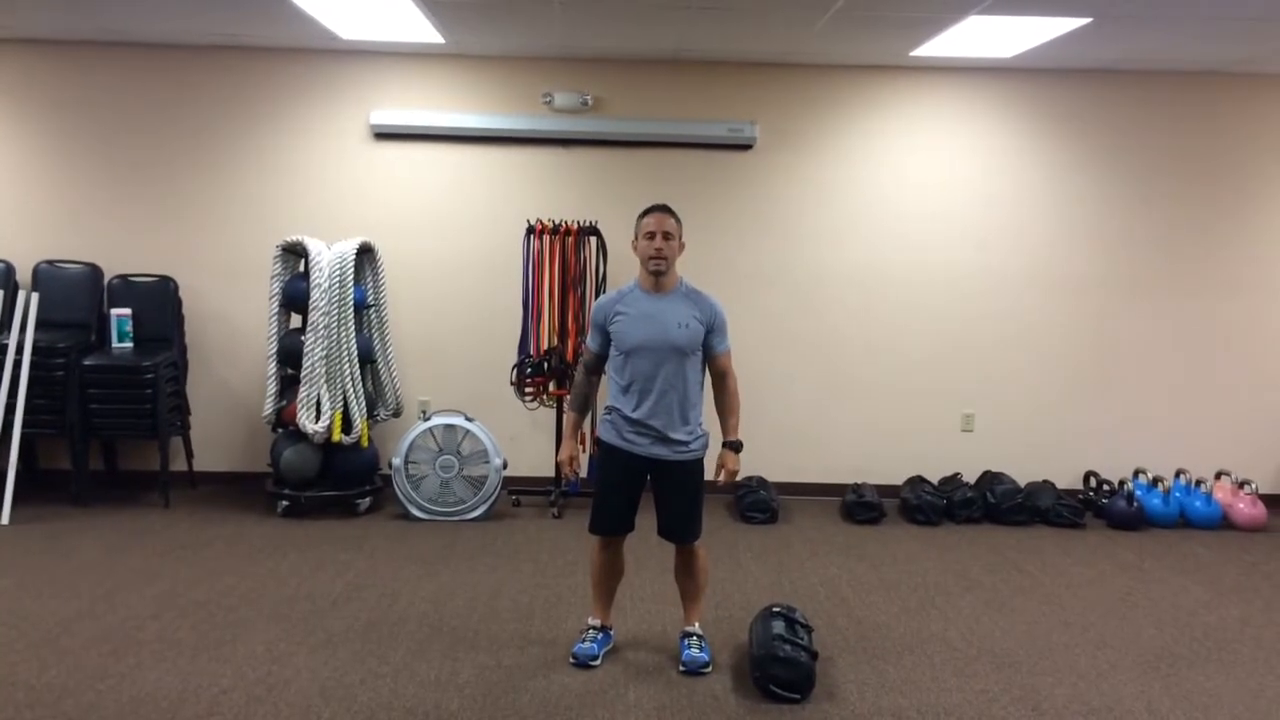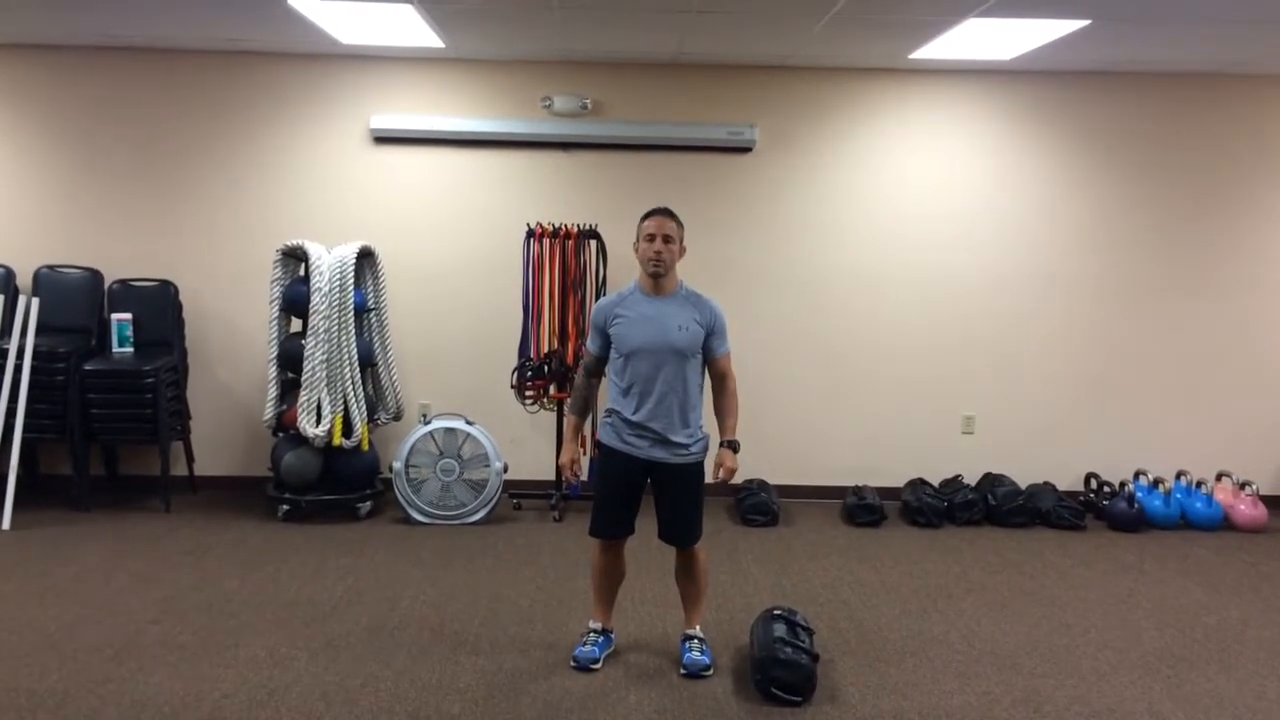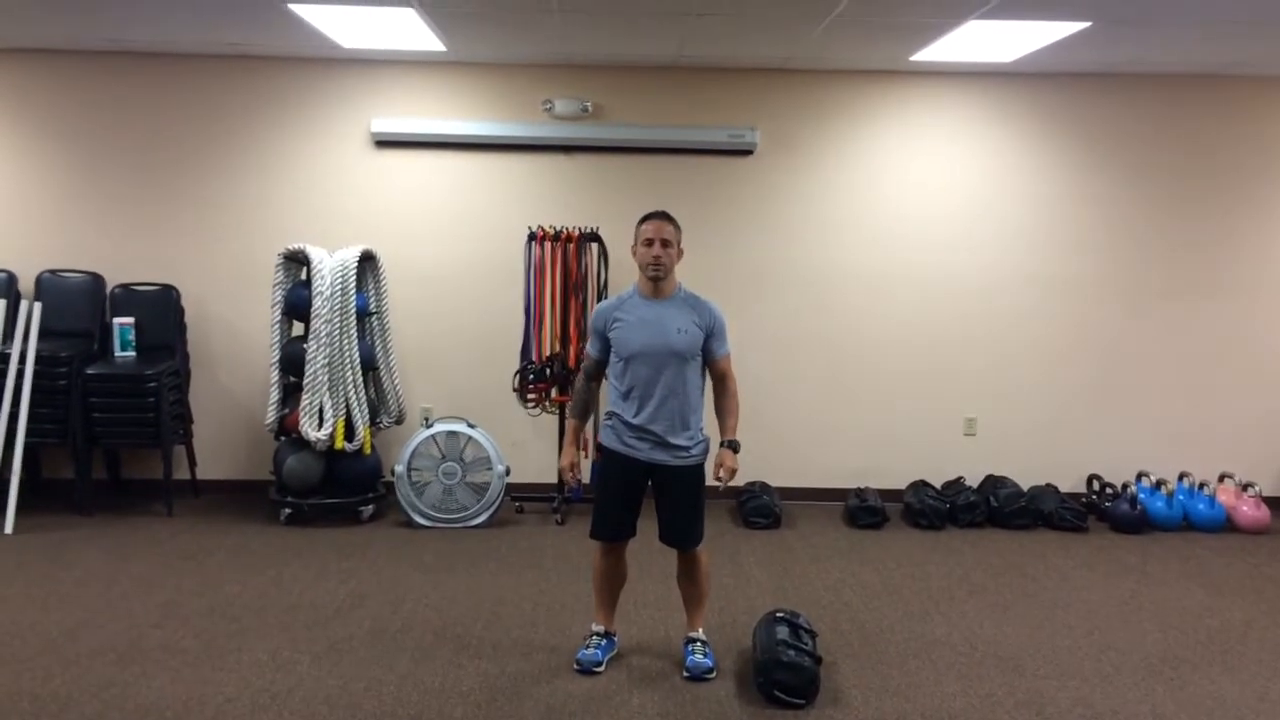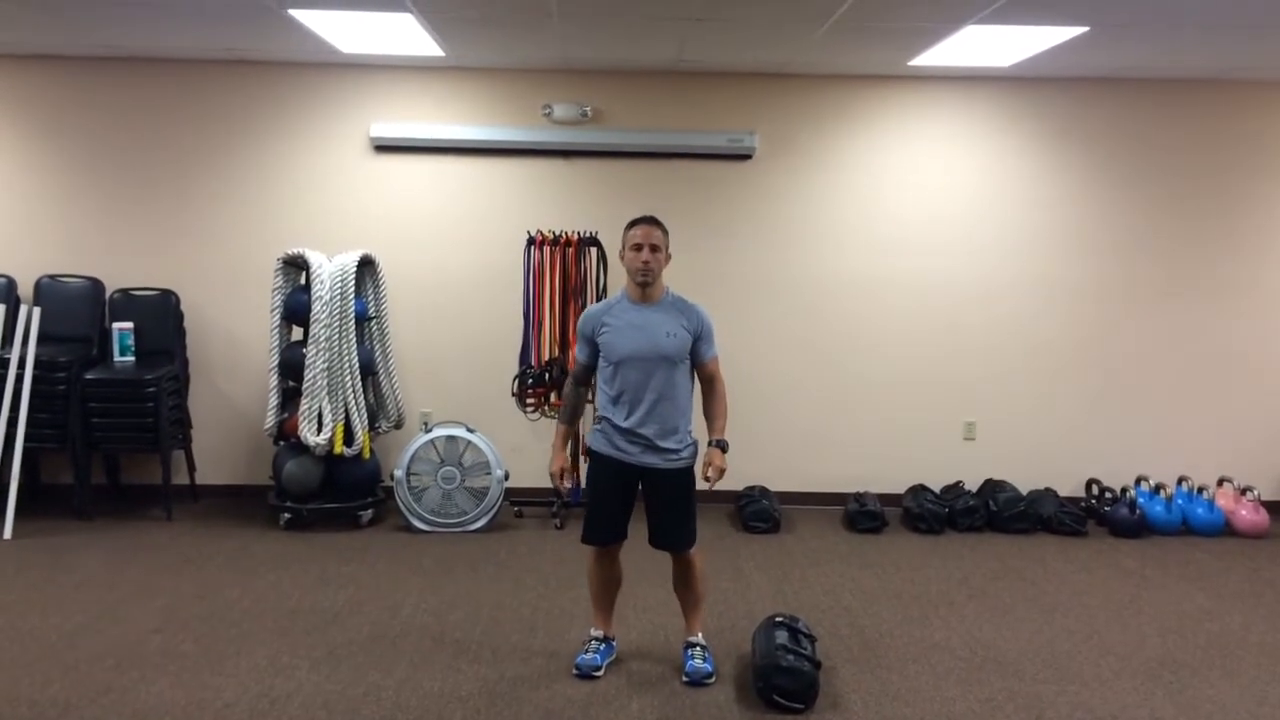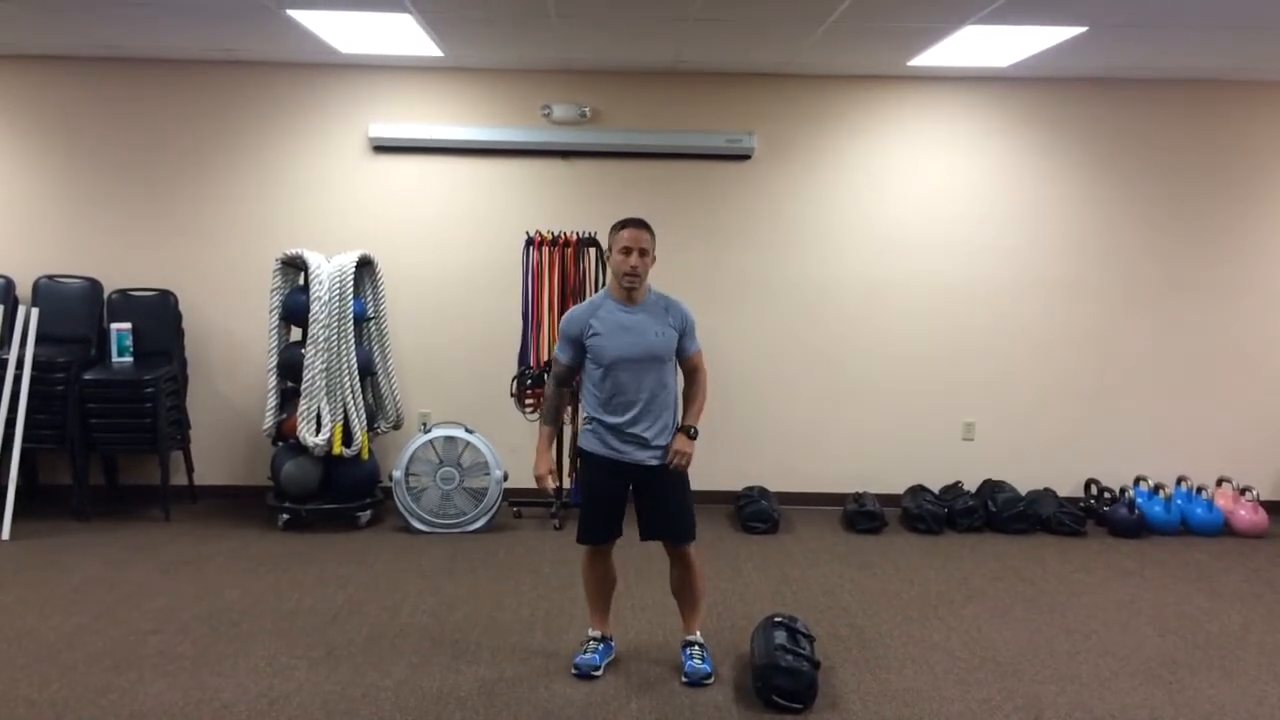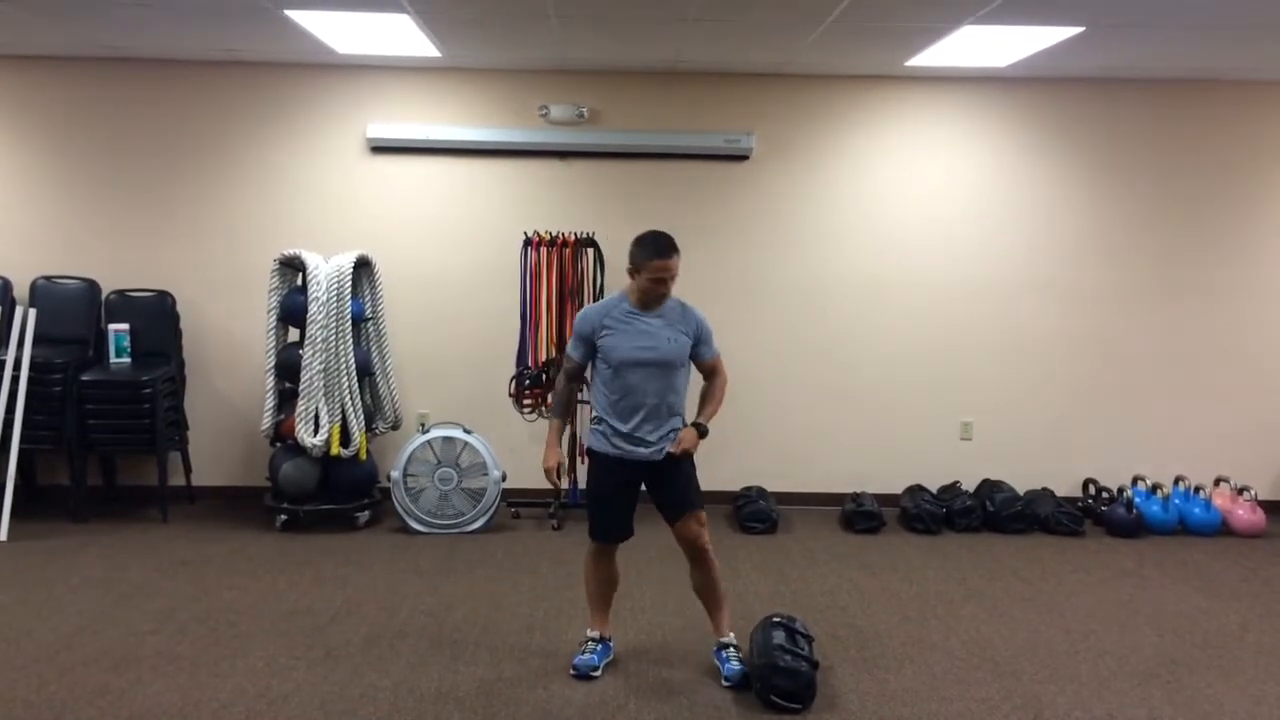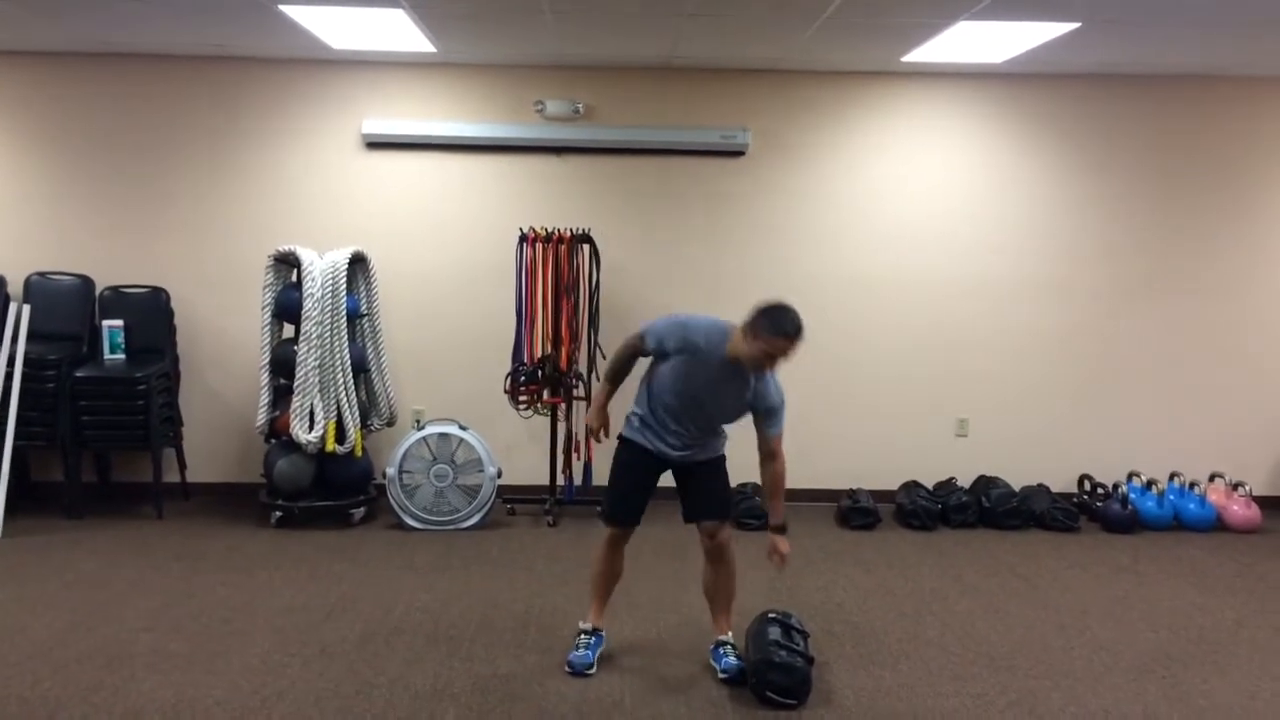
dt=0.4s
person 1, frame 1
left shoulder: (705, 309)
right shoulder: (609, 307)
left elbow: (723, 378)
right elbow: (588, 373)
left wrist: (731, 443)
right wrist: (570, 435)
left hip: (682, 448)
right hip: (619, 443)
left knee: (687, 542)
right knee: (607, 536)
left ankle: (692, 630)
right ankle: (599, 626)
person 1, frame 2
left shoulder: (705, 313)
right shoulder: (609, 310)
left elbow: (723, 380)
right elbow: (588, 375)
left wrist: (728, 443)
right wrist: (570, 438)
left hip: (682, 452)
right hip: (619, 446)
left knee: (687, 545)
right knee: (609, 540)
left ankle: (693, 633)
right ankle: (600, 629)
person 1, frame 3
left shoulder: (704, 315)
right shoulder: (608, 313)
left elbow: (723, 381)
right elbow: (588, 379)
left wrist: (729, 443)
right wrist: (571, 441)
left hip: (683, 453)
right hip: (620, 448)
left knee: (689, 547)
right knee: (610, 542)
left ankle: (696, 635)
right ankle: (603, 631)
person 1, frame 4
left shoulder: (691, 318)
right shoulder: (596, 319)
left elbow: (712, 383)
right elbow: (577, 383)
left wrist: (717, 443)
right wrist: (560, 445)
left hip: (673, 457)
right hip: (610, 453)
left knee: (682, 551)
right knee: (604, 547)
left ankle: (695, 640)
right ankle: (602, 636)
person 1, frame 5
left shoulder: (675, 315)
right shoulder: (580, 319)
left elbow: (695, 374)
right elbow: (558, 383)
left wrist: (687, 430)
right wrist: (544, 448)
left hip: (661, 453)
right hip: (602, 452)
left knee: (681, 549)
right knee: (597, 546)
left ankle: (693, 639)
right ankle: (600, 636)
person 1, frame 6
left shoulder: (690, 322)
right shoulder: (594, 319)
left elbow: (716, 377)
right elbow: (569, 379)
left wrist: (699, 426)
right wrist: (554, 442)
left hip: (669, 448)
right hip: (610, 450)
left knee: (697, 542)
right knee: (602, 545)
left ankle: (724, 640)
right ankle: (599, 637)
person 1, frame 7
left shoulder: (766, 391)
right shoulder: (686, 333)
left elbow: (771, 457)
right elbow: (630, 348)
left wrist: (777, 528)
right wrist: (600, 402)
left hip: (702, 452)
right hip: (643, 438)
left knee: (718, 539)
right knee: (616, 533)
left ankle: (723, 640)
right ankle: (591, 630)
